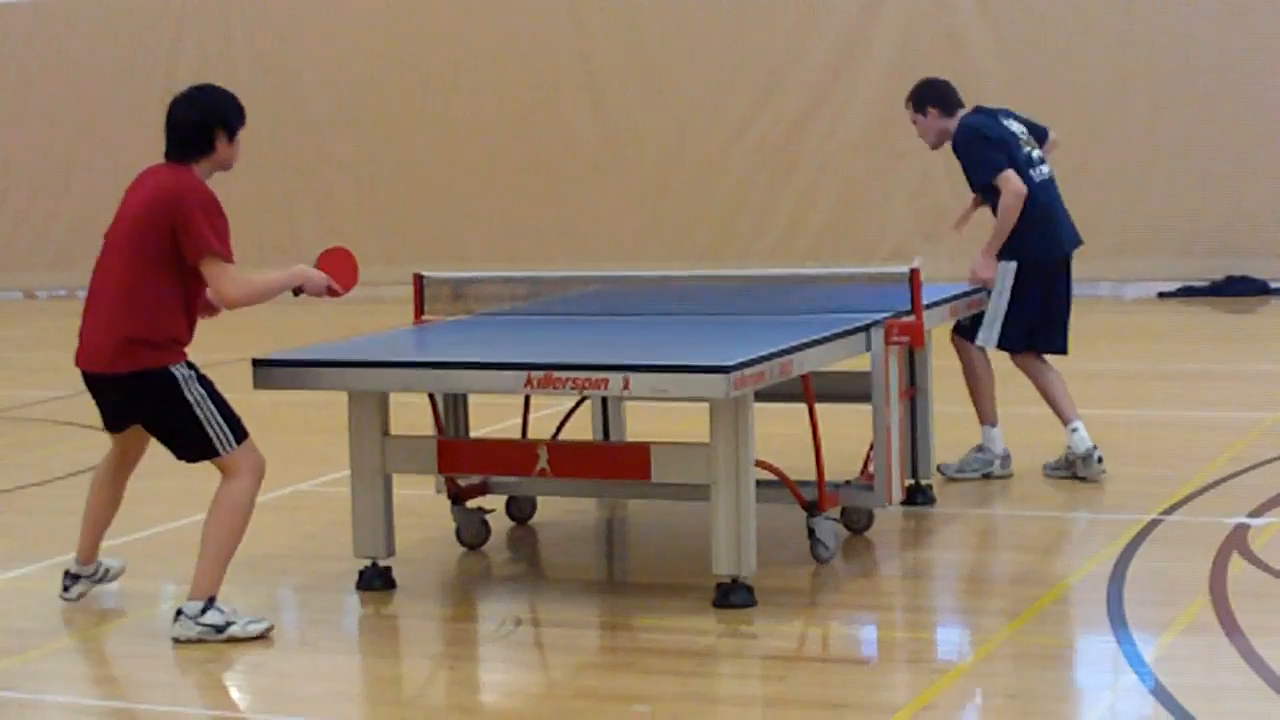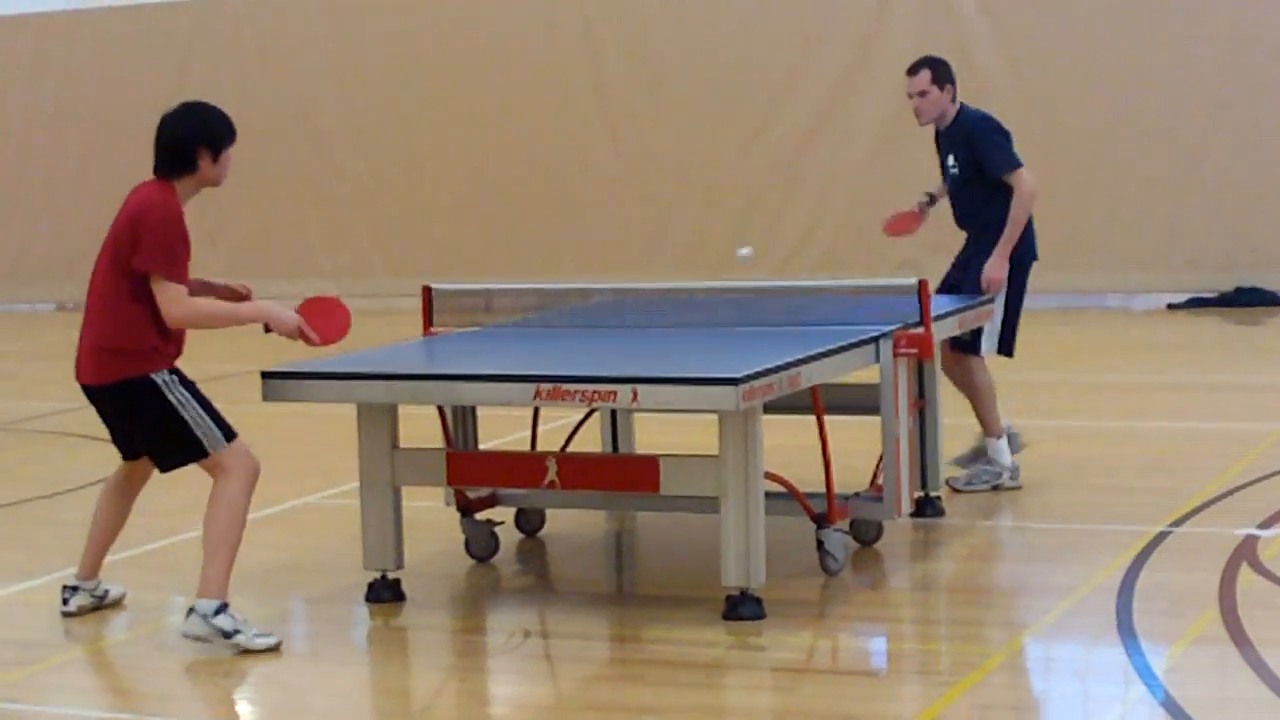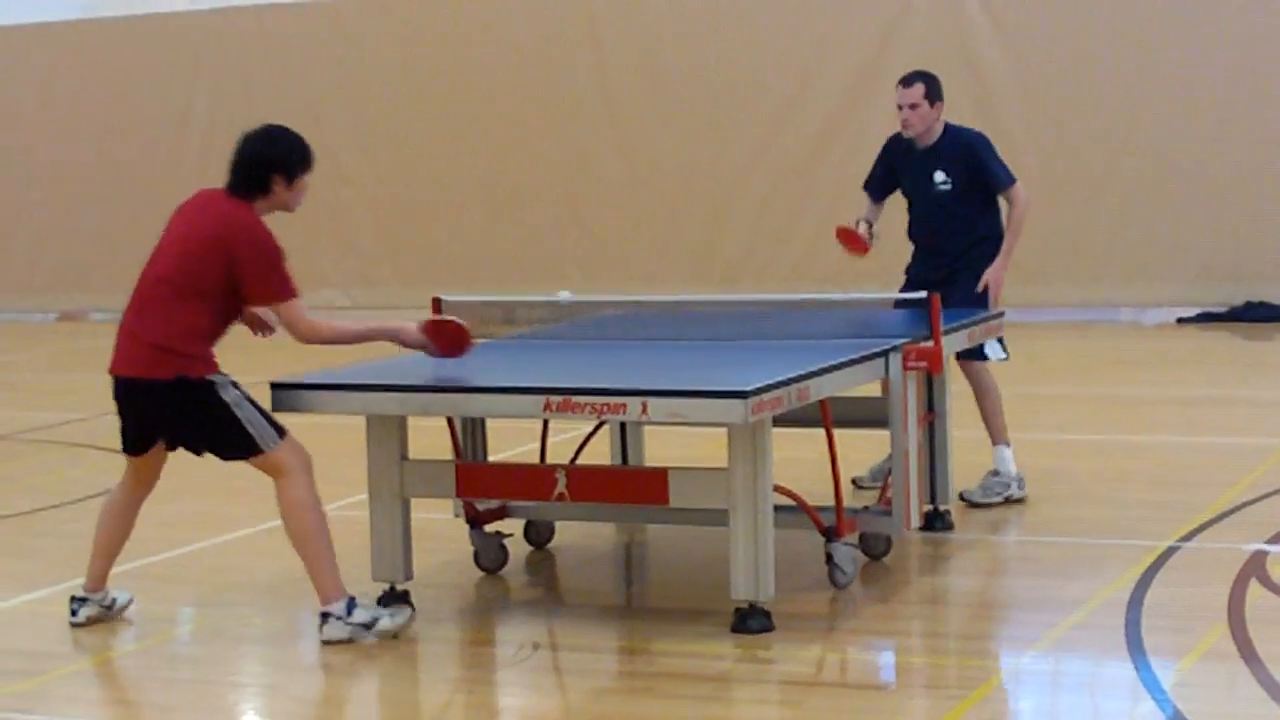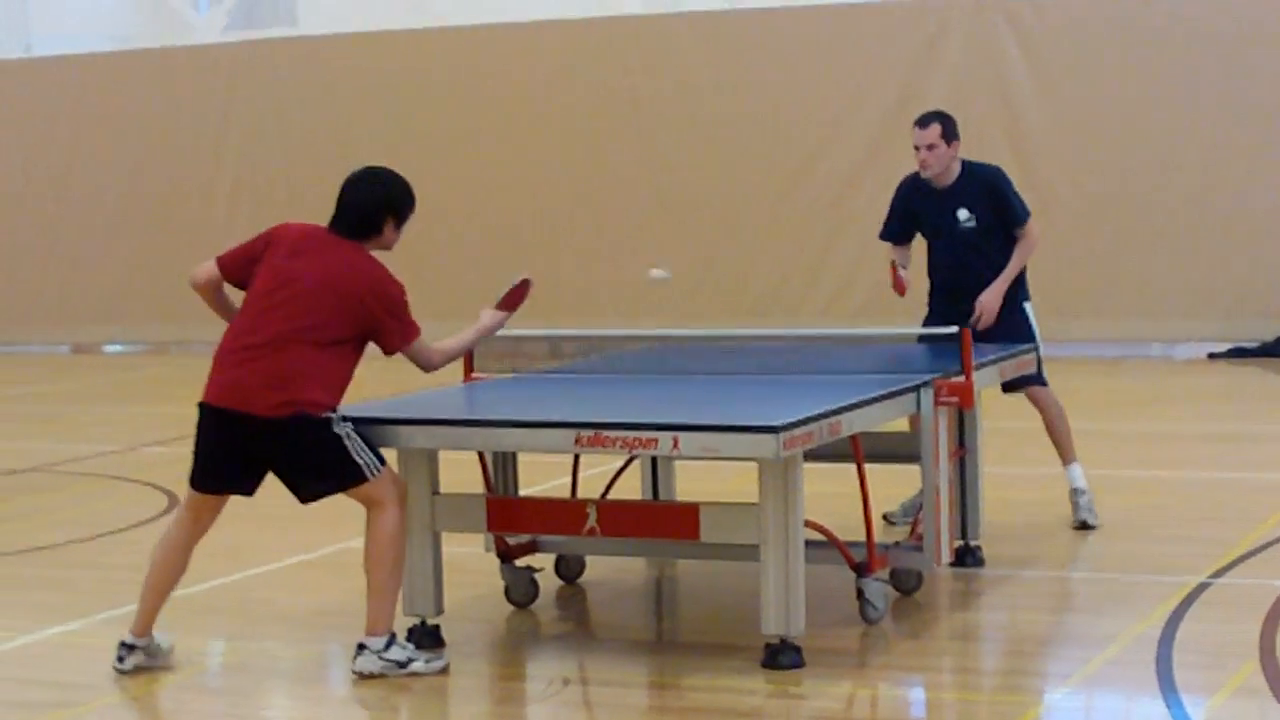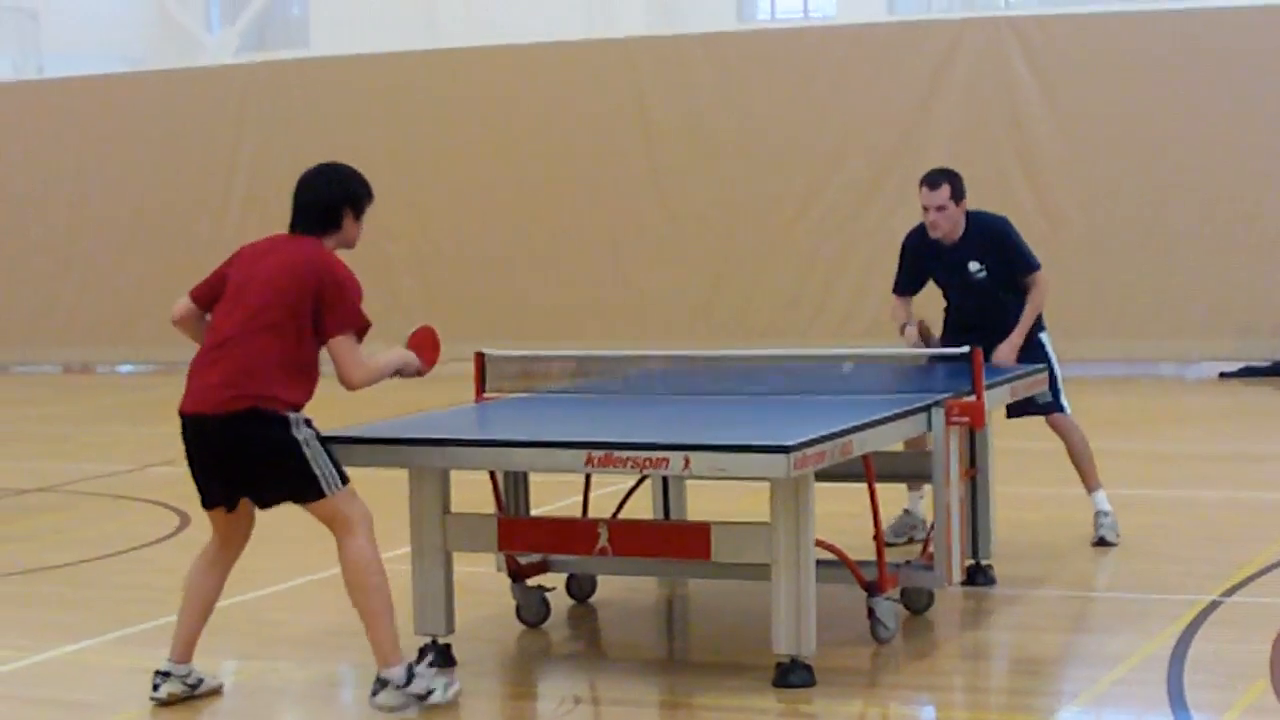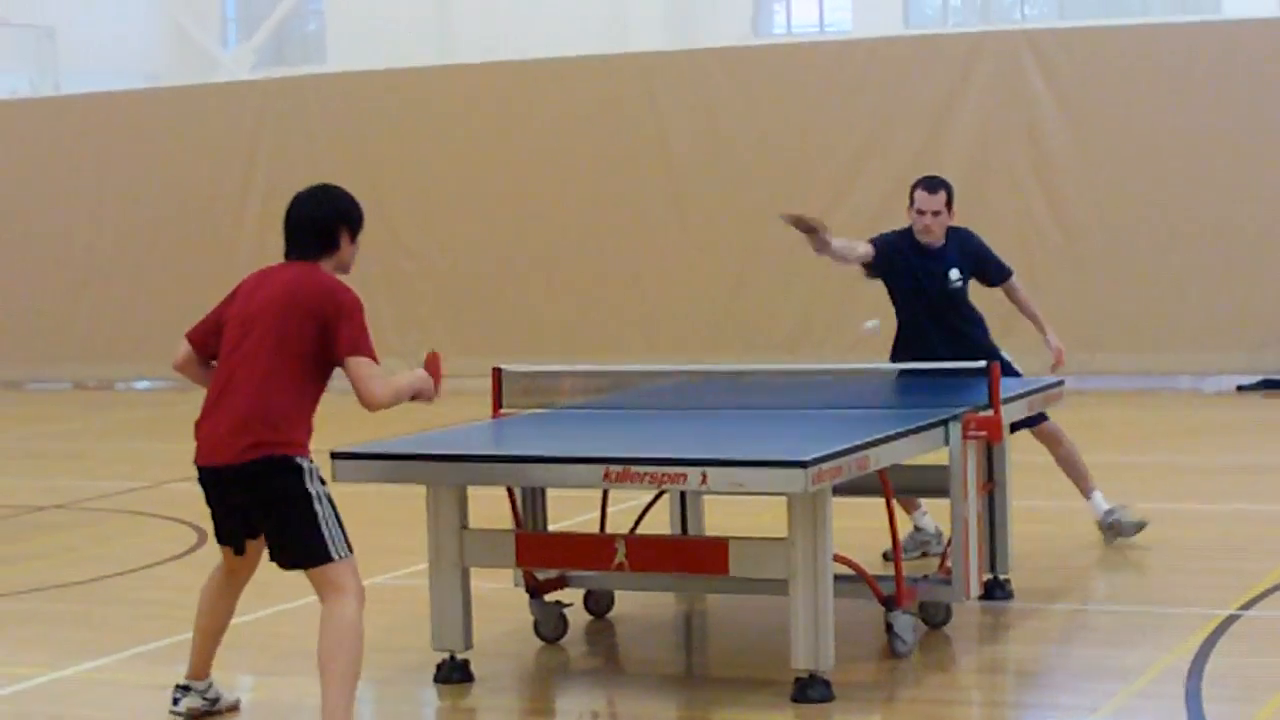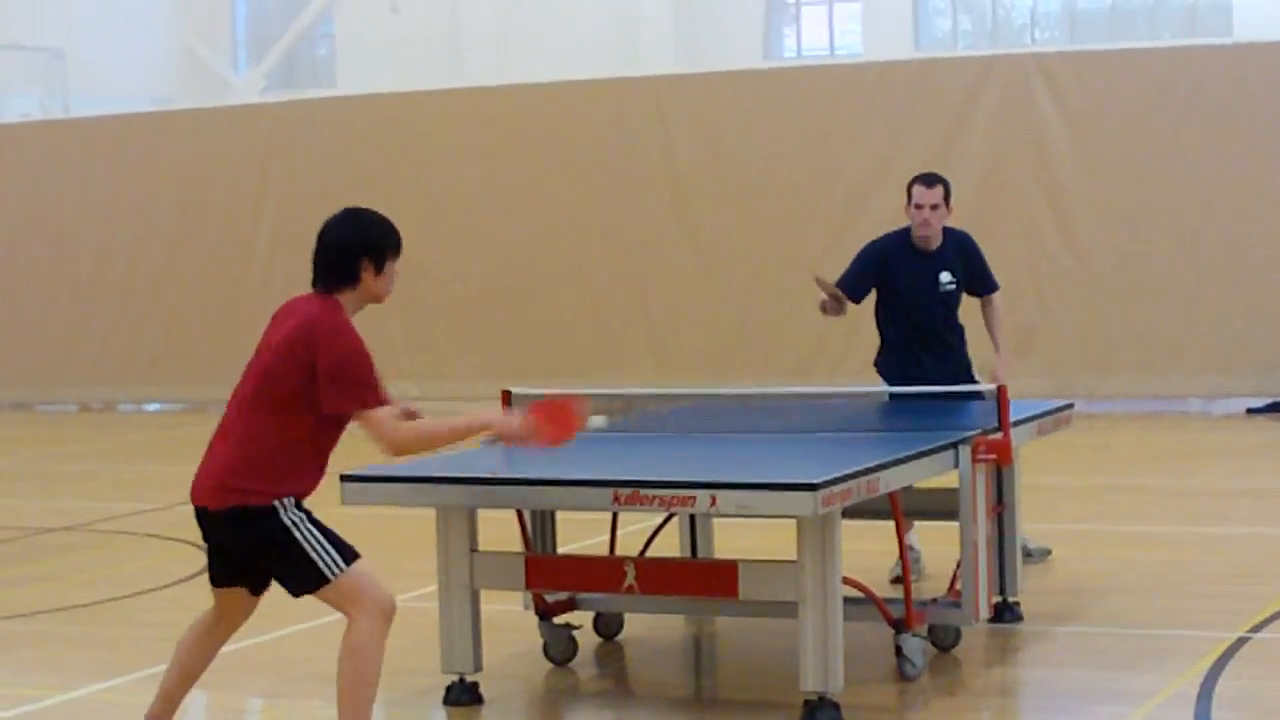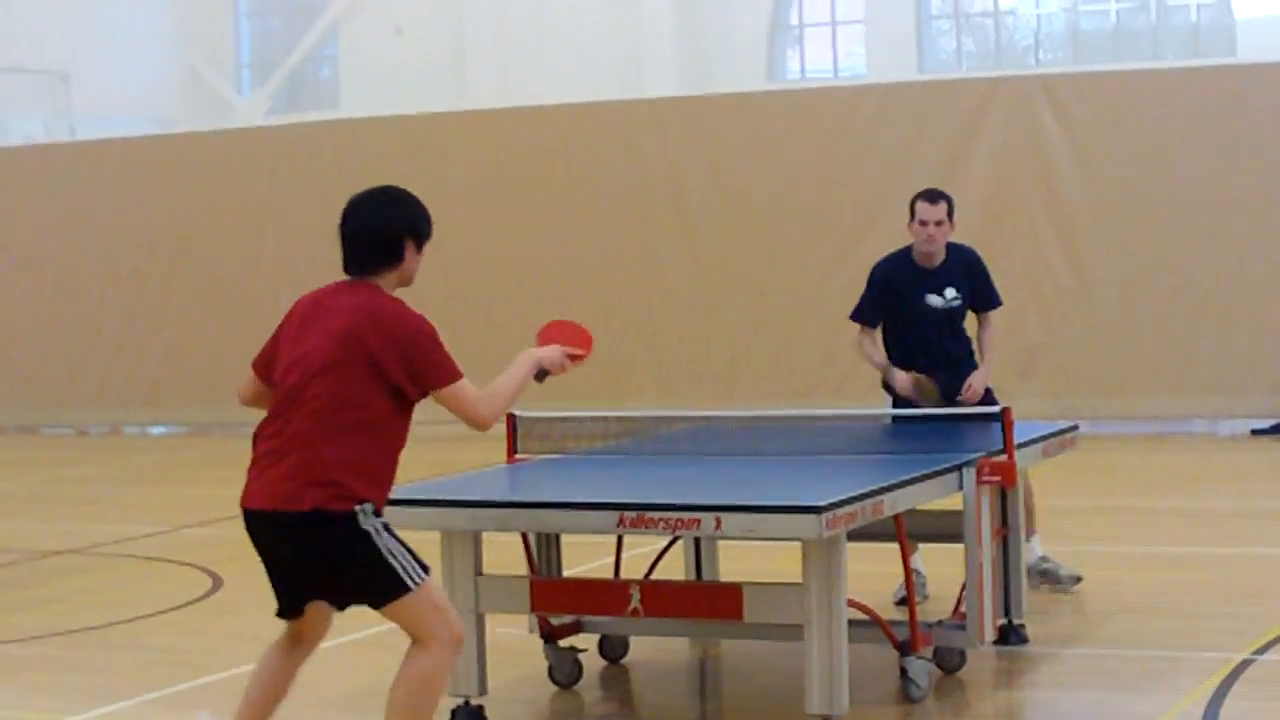
dt=0.3s
person 1, frame 1
left shoulder: (147, 182)
right shoulder: (193, 197)
right elbow: (232, 291)
left wrist: (186, 291)
right wrist: (298, 275)
left hip: (99, 353)
right hip: (149, 358)
left knee: (128, 443)
right knee: (244, 465)
left ankle: (82, 569)
right ankle: (199, 609)
person 1, frame 2
left shoulder: (147, 197)
right shoulder: (161, 212)
right elbow: (176, 313)
left wrist: (215, 290)
right wrist: (265, 312)
left hip: (104, 364)
right hip: (134, 368)
left knee: (137, 464)
right knee: (240, 465)
left ankle: (84, 585)
right ankle: (207, 608)
person 1, frame 3
left shoulder: (201, 204)
right shoulder: (252, 237)
right elbow: (305, 329)
right wrist: (390, 330)
left hip: (132, 364)
right hip: (180, 370)
left knee: (140, 472)
right knee: (292, 465)
left ankle: (91, 596)
right ankle: (337, 609)
person 1, frame 4
left shoulder: (284, 237)
right shoulder: (378, 283)
left elbow: (203, 278)
right elbow: (430, 359)
right wrist: (481, 328)
left hip: (224, 399)
right hip: (296, 410)
left knee: (194, 515)
right knee: (387, 498)
left ankle: (136, 642)
right ankle: (377, 643)
person 1, frame 5
left shoulder: (253, 252)
right shoulder: (333, 274)
left elbow: (183, 315)
right elbow: (354, 374)
right wrist: (397, 358)
left hip: (200, 410)
right hip: (259, 411)
left knee: (228, 537)
right knee: (353, 523)
left ankle: (175, 672)
right ankle: (394, 673)
person 1, frame 6
left shoulder: (251, 287)
right shoulder: (336, 295)
left elbow: (184, 359)
right elbow: (373, 394)
right wrist: (414, 380)
left hip: (215, 454)
right hip: (271, 456)
left knee: (236, 562)
right knee: (342, 589)
person 1, frame 7
left shoulder: (295, 313)
right shoulder: (335, 338)
right elbow: (395, 441)
left wrist: (384, 413)
right wrist: (488, 421)
left hip: (216, 491)
right hip: (256, 500)
left knee: (228, 611)
right knee: (372, 607)
person 1, frame 8
left shoulder: (307, 306)
right shoulder: (401, 324)
left elbow: (251, 391)
right elbow: (480, 412)
right wrist: (530, 359)
left hip: (265, 505)
right hip: (333, 509)
left knee: (303, 632)
right knee: (441, 632)
person 2, frame 1
left shoulder: (968, 136)
right shoulder: (998, 118)
left elbow: (1016, 191)
right elbow: (1048, 140)
left wrist: (989, 255)
left hip: (1028, 248)
right hip: (1056, 243)
left knee: (968, 339)
right knee: (1025, 352)
left ankle: (993, 450)
right ankle: (1081, 447)
person 2, frame 2
left shoulder: (978, 128)
right shoulder: (943, 133)
left elbow: (1025, 187)
left wrist: (1001, 256)
right wrist: (932, 198)
left hip: (1000, 256)
right hip: (976, 250)
left knee: (966, 351)
right knee: (937, 341)
left ankle: (1002, 462)
right ankle: (1000, 431)
person 2, frame 3
left shoulder: (970, 145)
right shoulder: (896, 149)
left elbow: (1018, 199)
right elbow: (875, 196)
left wrist: (1001, 264)
right wrist: (866, 222)
left hip: (975, 269)
right hip: (927, 268)
left knee: (972, 360)
left ankle: (1007, 473)
person 2, frame 4
left shoulder: (989, 180)
right shoulder: (910, 192)
left elbow: (1029, 236)
right elbow: (898, 244)
left wrist: (996, 291)
right wrist: (899, 268)
left hip: (1003, 300)
right hip: (948, 305)
left knee: (1038, 391)
left ankle: (1078, 485)
person 2, frame 5
left shoulder: (995, 230)
right shoulder: (917, 243)
left elbow: (1039, 285)
right elbow: (902, 298)
left wrist: (1013, 342)
right wrist: (907, 327)
left hip: (1017, 335)
right hip: (959, 336)
left knee: (1059, 418)
left ankle: (1102, 509)
right ankle: (915, 513)
person 2, frame 6
left shoulder: (967, 244)
right shoulder: (893, 247)
left elbow: (1009, 283)
right elbow: (857, 252)
left wrist: (1047, 333)
right wrist: (825, 242)
left hip: (977, 355)
right hip: (919, 363)
left knee: (1043, 426)
left ankle: (1102, 511)
right ankle: (925, 527)
person 2, frame 7
left shoulder: (962, 246)
right shoulder: (883, 252)
left elbow: (989, 299)
right elbow: (842, 300)
left wrist: (1000, 356)
right wrist: (831, 303)
left hip: (954, 370)
right hip: (901, 375)
right ankle: (910, 547)
person 2, frame 8
left shoulder: (966, 262)
right shoulder: (887, 273)
left elbow: (986, 320)
right elbow: (864, 337)
left wrist: (983, 369)
right wrist: (893, 376)
left hip: (961, 384)
right hip: (910, 388)
left ankle: (1036, 558)
right ankle: (914, 570)
